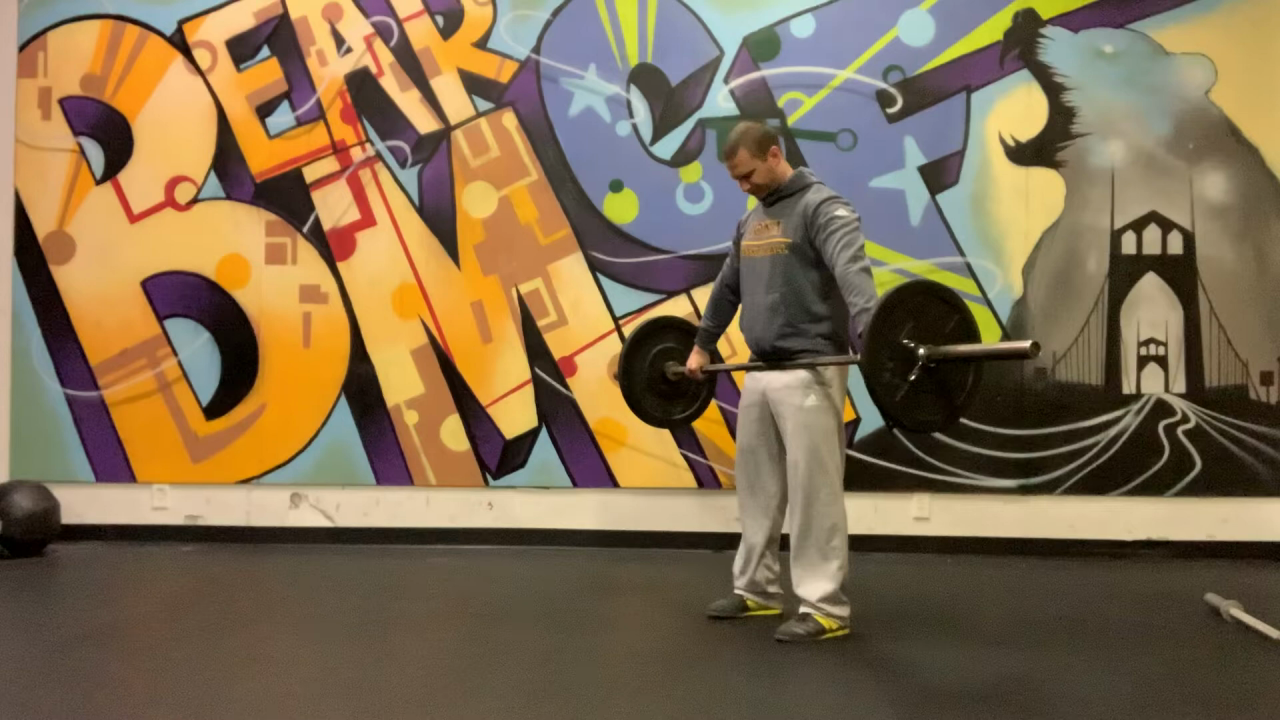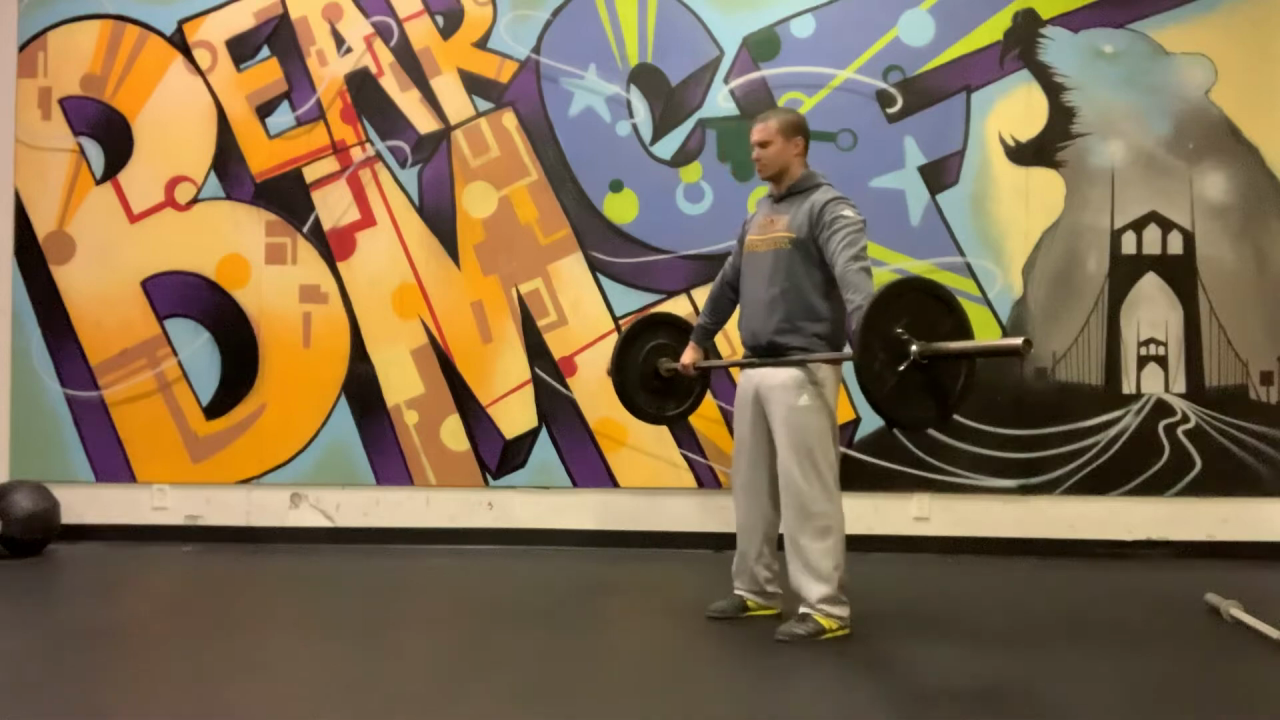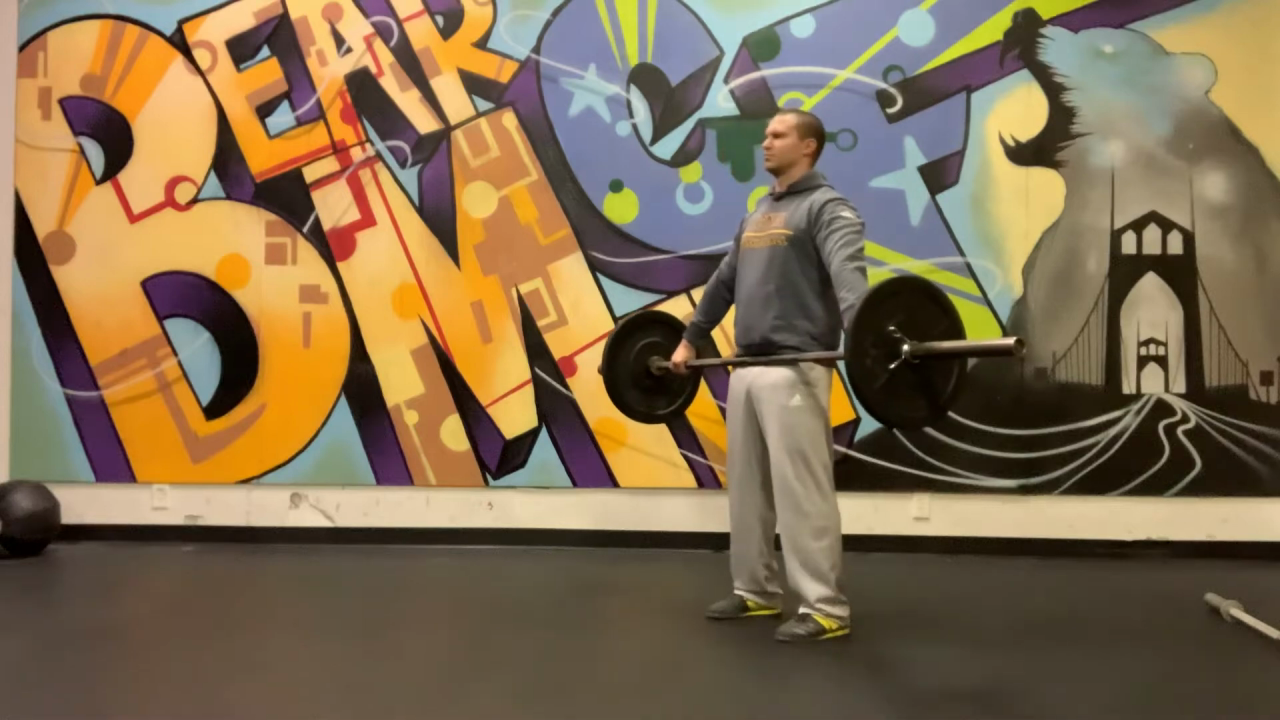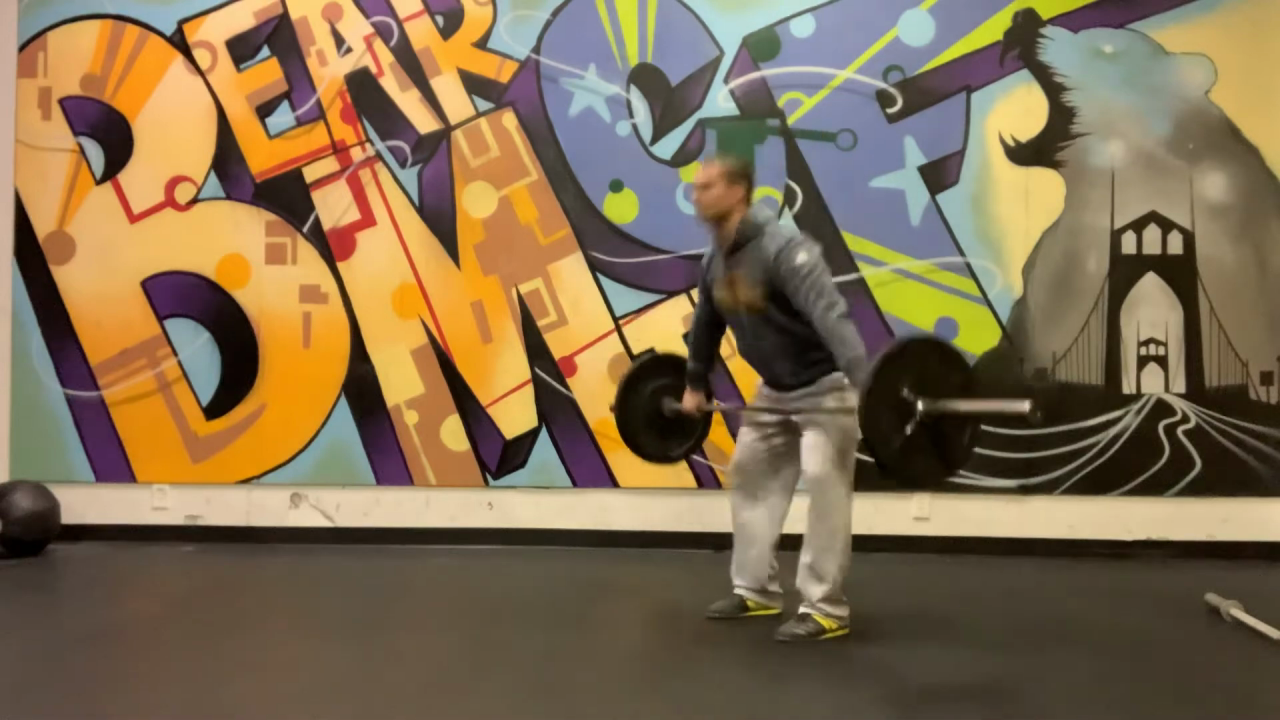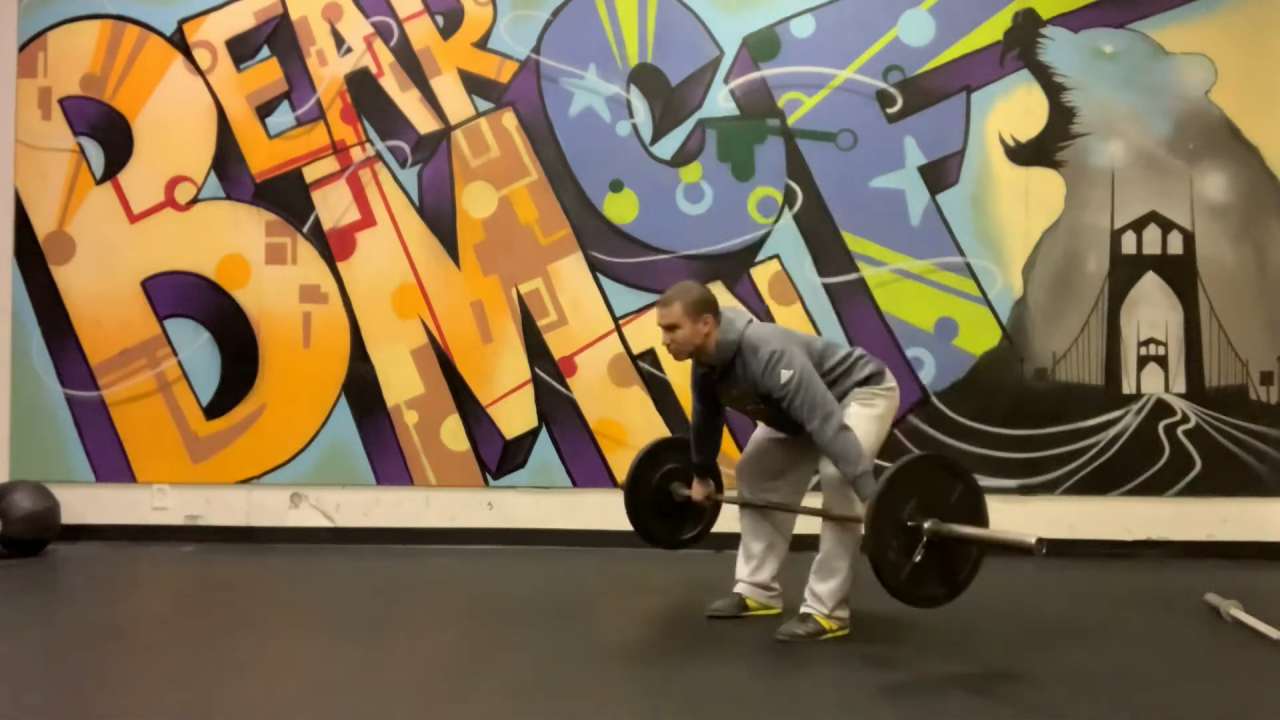
dt=0.5s
person 1, frame 1
left shoulder: (823, 207)
right shoulder: (751, 219)
left elbow: (852, 272)
right elbow: (728, 287)
right wrist: (701, 344)
left hip: (809, 372)
right hip: (760, 372)
left knee: (813, 489)
right knee: (756, 486)
left ankle: (825, 606)
right ankle: (756, 589)
person 1, frame 2
left shoulder: (828, 208)
right shoulder: (758, 215)
left elbow: (852, 272)
right elbow: (729, 283)
left wrist: (865, 335)
right wrist: (697, 341)
left hip: (804, 371)
right hip: (754, 370)
left knee: (807, 490)
right knee: (751, 487)
left ankle: (825, 607)
right ankle: (756, 590)
person 1, frame 3
left shoulder: (828, 208)
right shoulder: (757, 214)
left elbow: (847, 272)
right elbow: (724, 281)
right wrist: (690, 339)
left hip: (795, 371)
right hip: (746, 369)
left knee: (802, 489)
right knee: (747, 487)
left ankle: (825, 608)
right ankle: (755, 591)
person 1, frame 4
left shoulder: (782, 248)
right shoulder: (715, 260)
left elbow: (831, 318)
right elbow: (707, 326)
left wrist: (867, 388)
right wrist: (695, 384)
left hip: (827, 385)
right hip: (776, 391)
left knee: (823, 480)
right knee: (748, 475)
left ankle: (825, 608)
right ankle: (755, 591)
person 1, frame 5
left shoulder: (768, 355)
right shoulder: (705, 363)
left elbow: (828, 425)
right elbow: (706, 418)
left wrist: (872, 497)
right wrist: (701, 475)
left hip: (862, 392)
left knee: (838, 484)
right knee: (754, 476)
left ankle: (826, 610)
right ankle: (756, 589)
